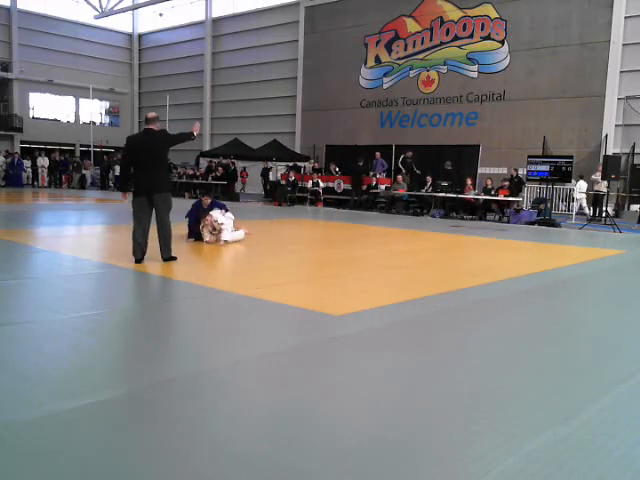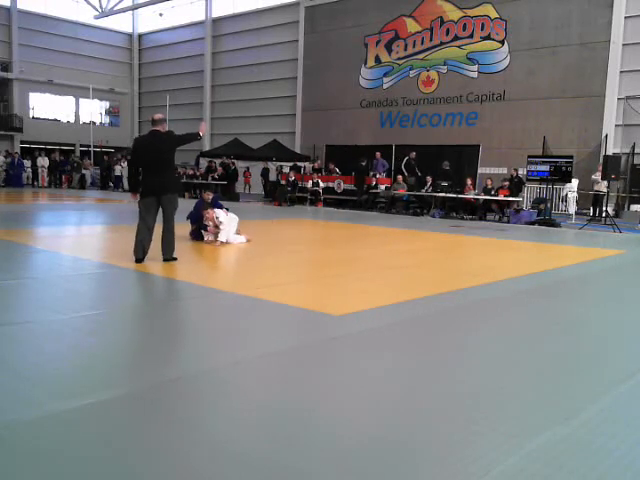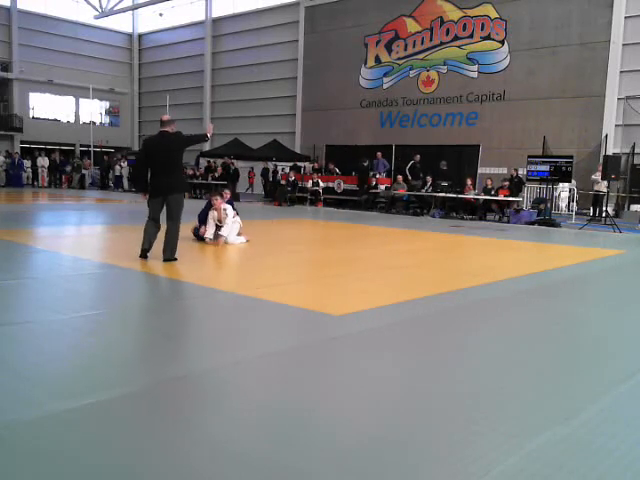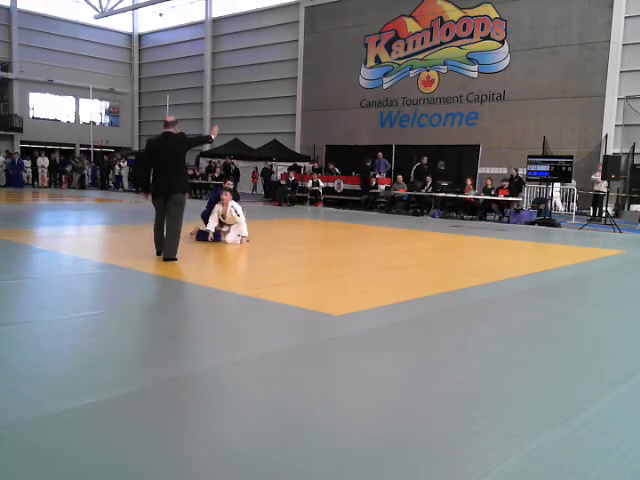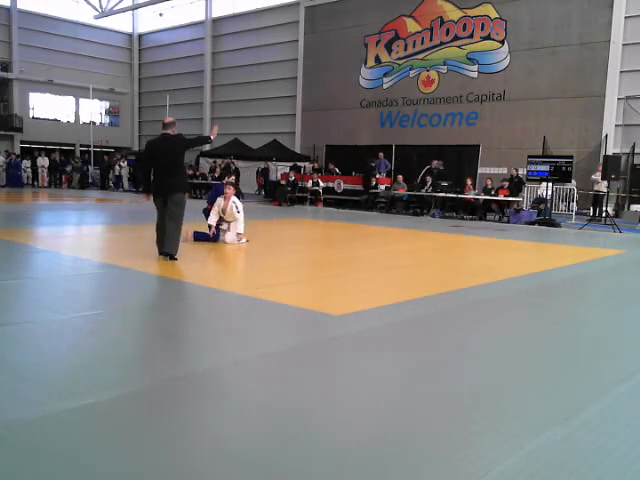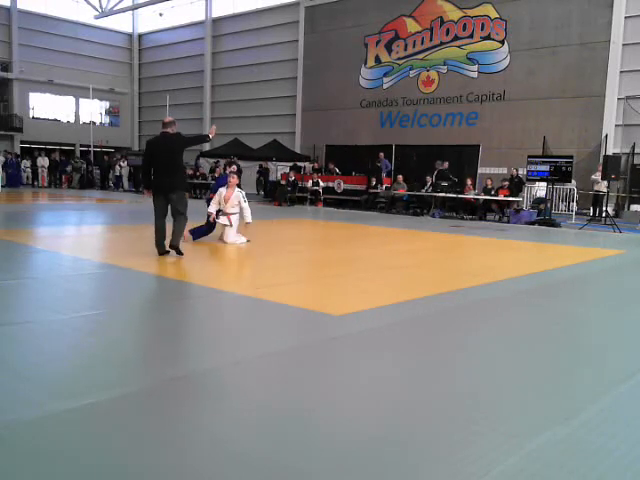
dt=0.3s
person 1, frame 1
left shoulder: (132, 140)
right shoulder: (162, 137)
left elbow: (125, 165)
right elbow: (179, 137)
left wrist: (124, 187)
right wrist: (193, 133)
left hip: (141, 187)
right hip: (160, 186)
left knee: (141, 222)
right knee: (163, 220)
left ankle: (138, 255)
right ankle: (166, 254)
person 1, frame 2
left shoulder: (139, 141)
right shoulder: (169, 138)
left elbow: (133, 167)
right elbow: (186, 138)
left wrist: (134, 188)
right wrist: (200, 133)
left hip: (148, 187)
right hip: (168, 187)
left knee: (145, 221)
right knee: (169, 221)
left ankle: (139, 254)
right ankle: (167, 254)
person 1, frame 3
left shoulder: (148, 142)
right shoulder: (178, 139)
left elbow: (141, 167)
right elbow: (194, 139)
left wrist: (144, 188)
right wrist: (207, 135)
left hip: (156, 187)
right hip: (175, 187)
left knee: (153, 219)
right knee: (173, 221)
left ankle: (145, 247)
right ankle: (169, 254)
person 1, frame 4
left shoulder: (152, 143)
right shoulder: (181, 140)
left elbow: (146, 168)
right elbow: (197, 140)
left wrist: (146, 188)
right wrist: (211, 136)
left hip: (158, 187)
right hip: (177, 187)
left knee: (160, 219)
right knee: (174, 220)
left ankle: (160, 249)
right ankle: (169, 253)
person 1, frame 5
left shoulder: (151, 144)
right shoulder: (179, 141)
left elbow: (146, 169)
right elbow: (196, 141)
left wrist: (147, 189)
right wrist: (211, 136)
left hip: (159, 188)
right hip: (176, 187)
left knee: (161, 218)
right knee: (174, 220)
left ankle: (162, 249)
right ankle: (169, 250)
person 1, frame 6
left shoulder: (151, 143)
right shoulder: (178, 139)
left elbow: (146, 166)
right elbow: (194, 139)
left wrist: (147, 186)
right wrist: (209, 135)
left hip: (158, 185)
right hip: (177, 185)
left knee: (160, 217)
right knee: (180, 215)
left ankle: (161, 248)
right ankle: (174, 243)
